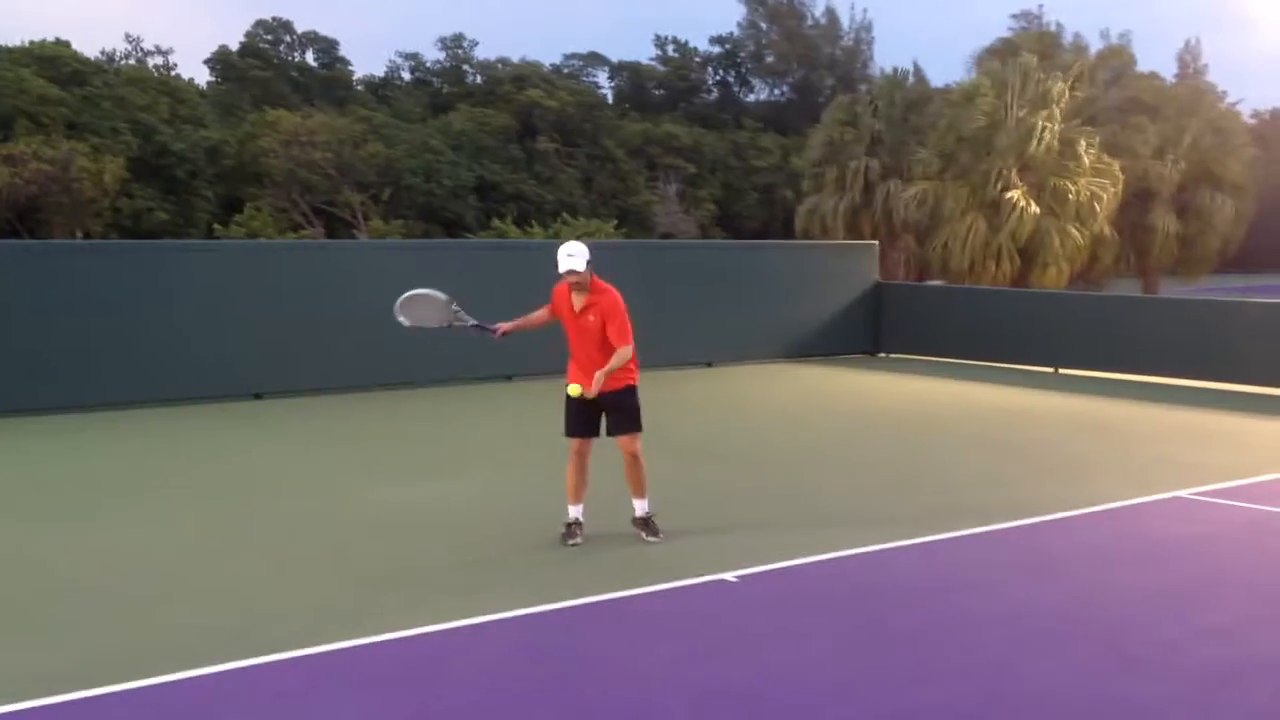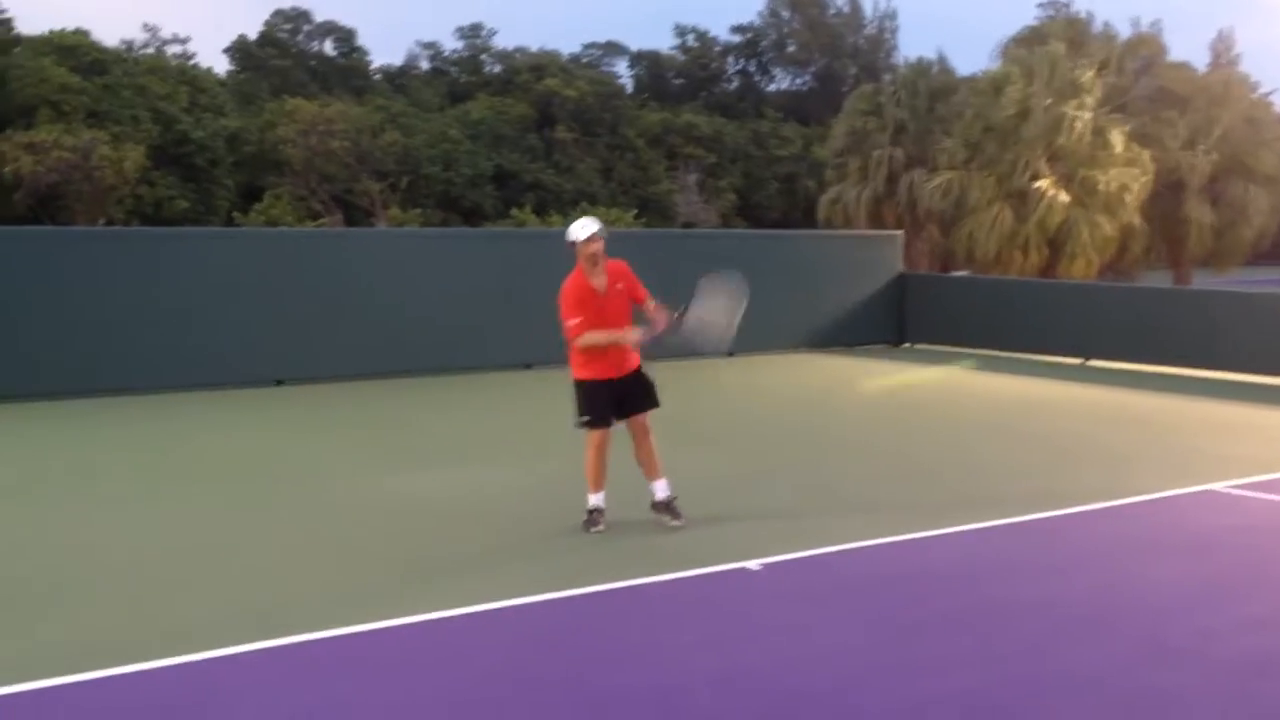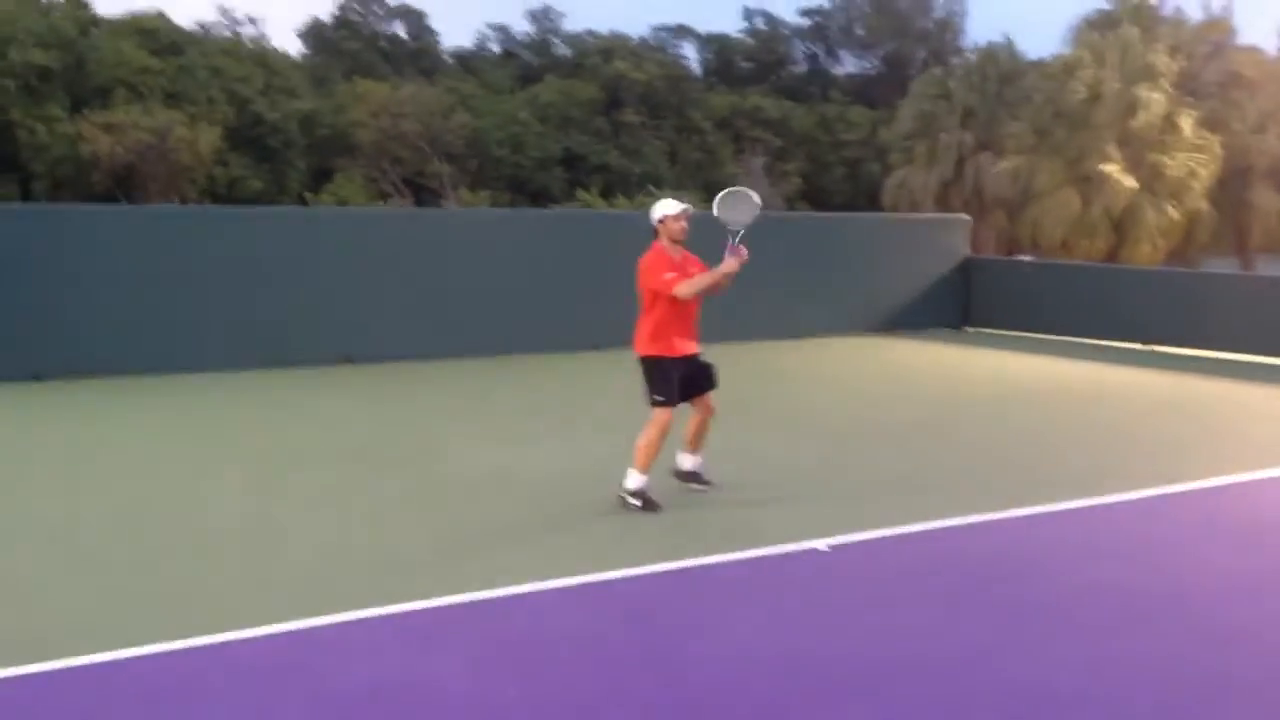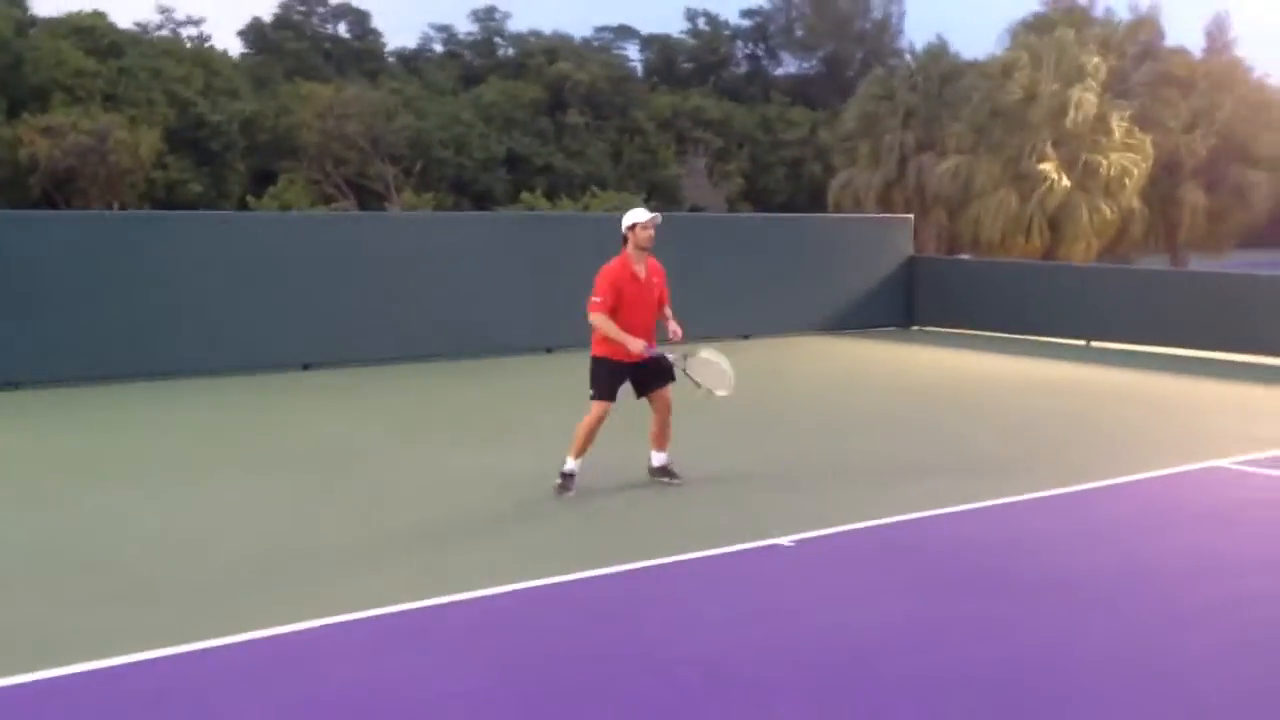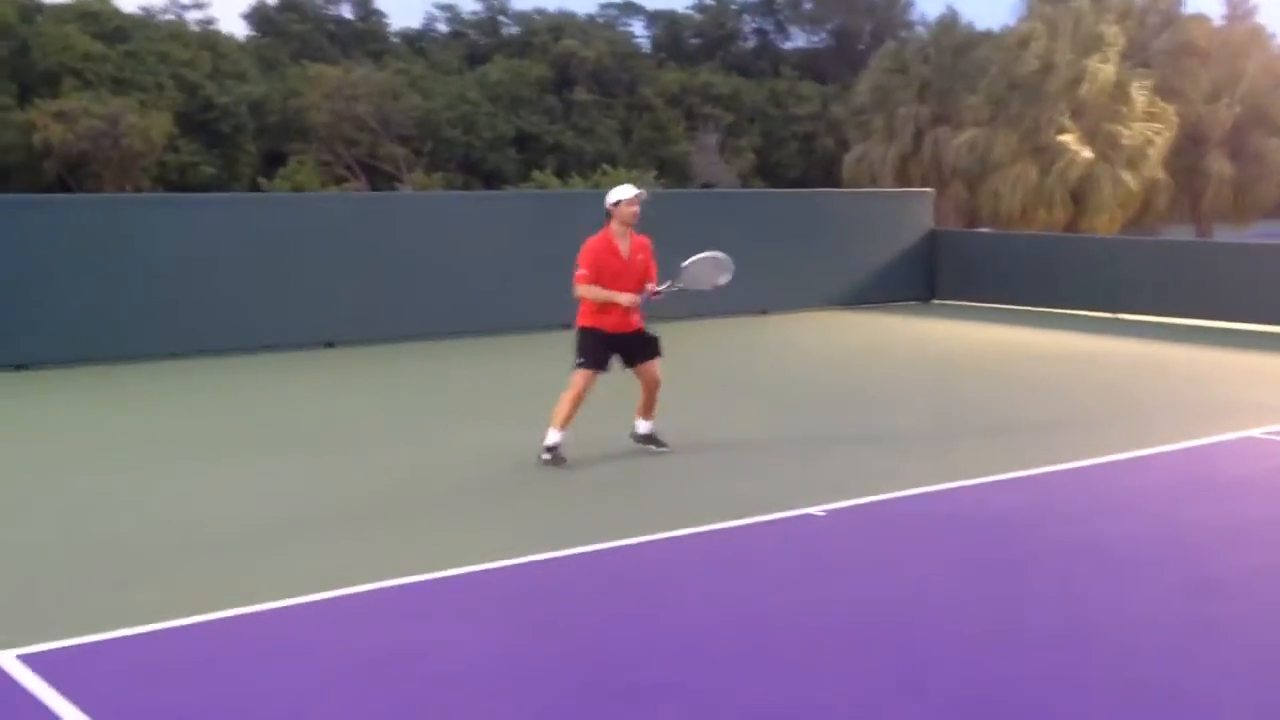
dt=0.4s
person 1, frame 1
left shoulder: (610, 299)
right shoulder: (560, 291)
left elbow: (625, 349)
right elbow: (549, 313)
left wrist: (604, 374)
right wrist: (515, 324)
left hip: (618, 383)
right hip: (579, 384)
left knee: (631, 450)
right knee: (578, 451)
left ankle: (642, 514)
right ankle: (574, 519)
person 1, frame 2
left shoulder: (620, 271)
right shoulder: (571, 288)
left elbow: (644, 302)
right elbow: (580, 338)
left wrist: (656, 313)
right wrist: (621, 336)
left hip: (628, 368)
right hip: (592, 376)
left knee: (641, 430)
right knee: (598, 440)
left ankle: (662, 498)
right ankle: (595, 507)
person 1, frame 3
left shoulder: (689, 259)
right shoulder: (653, 261)
left elbow: (713, 285)
right elbow: (684, 290)
left wrist: (729, 268)
right wrist: (722, 270)
left hip: (686, 349)
right hip: (658, 352)
left knee: (705, 409)
right knee: (662, 419)
left ankle: (686, 466)
right ankle: (633, 487)
person 1, frame 4
left shoulder: (657, 269)
right shoulder: (611, 273)
left elbow: (661, 305)
right elbow: (596, 317)
left wrist: (671, 322)
right wrist: (628, 340)
left hip: (644, 352)
right hip: (610, 354)
left knee: (664, 405)
right knee: (598, 413)
left ankle: (659, 464)
right ankle: (569, 469)
person 1, frame 5
left shoulder: (644, 245)
right shoulder: (595, 246)
left elbow: (649, 282)
right elbow: (581, 290)
left wrist: (651, 289)
right wrist: (618, 297)
left hip: (630, 325)
right hip: (596, 326)
left knee: (653, 379)
right knee: (579, 385)
left ankle: (643, 430)
right ankle: (551, 443)
